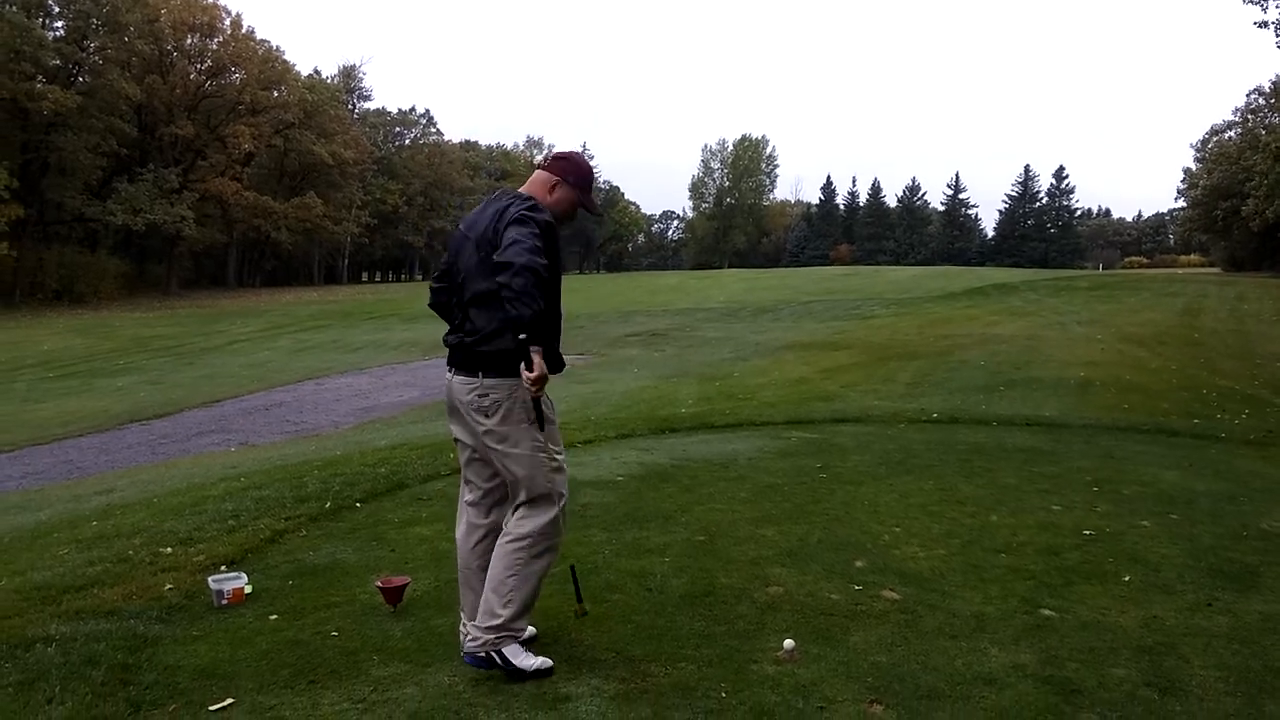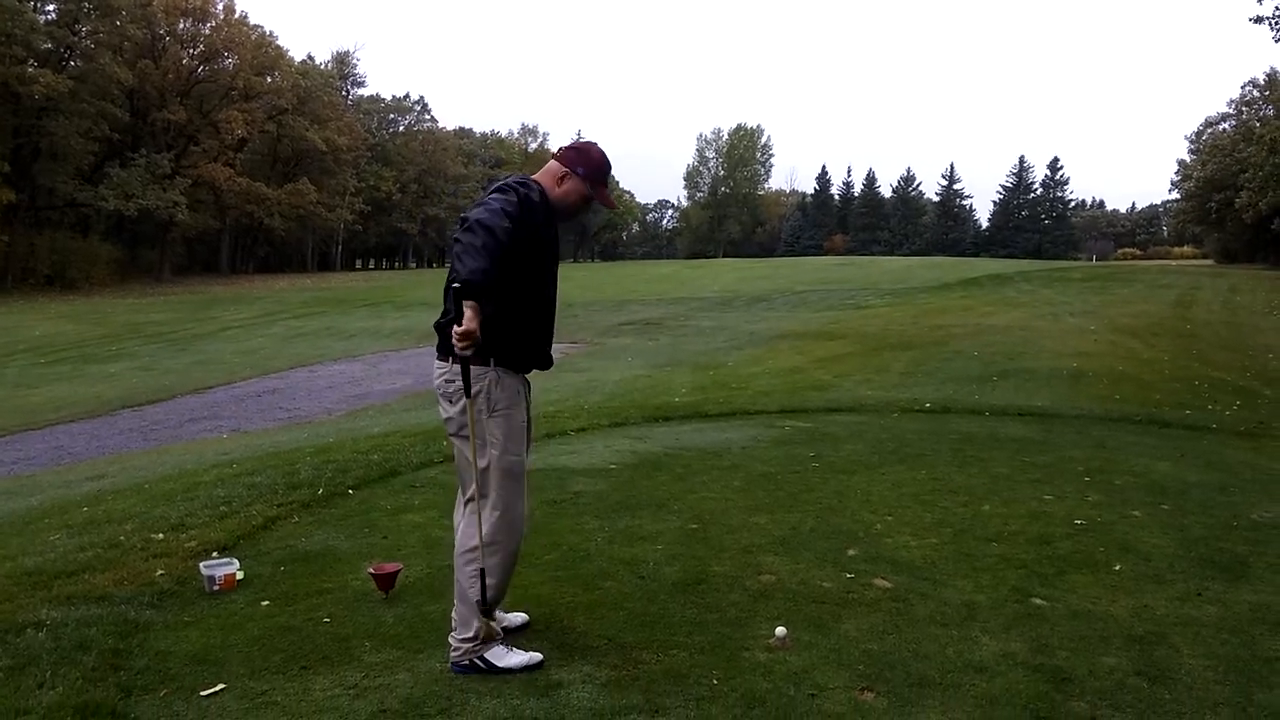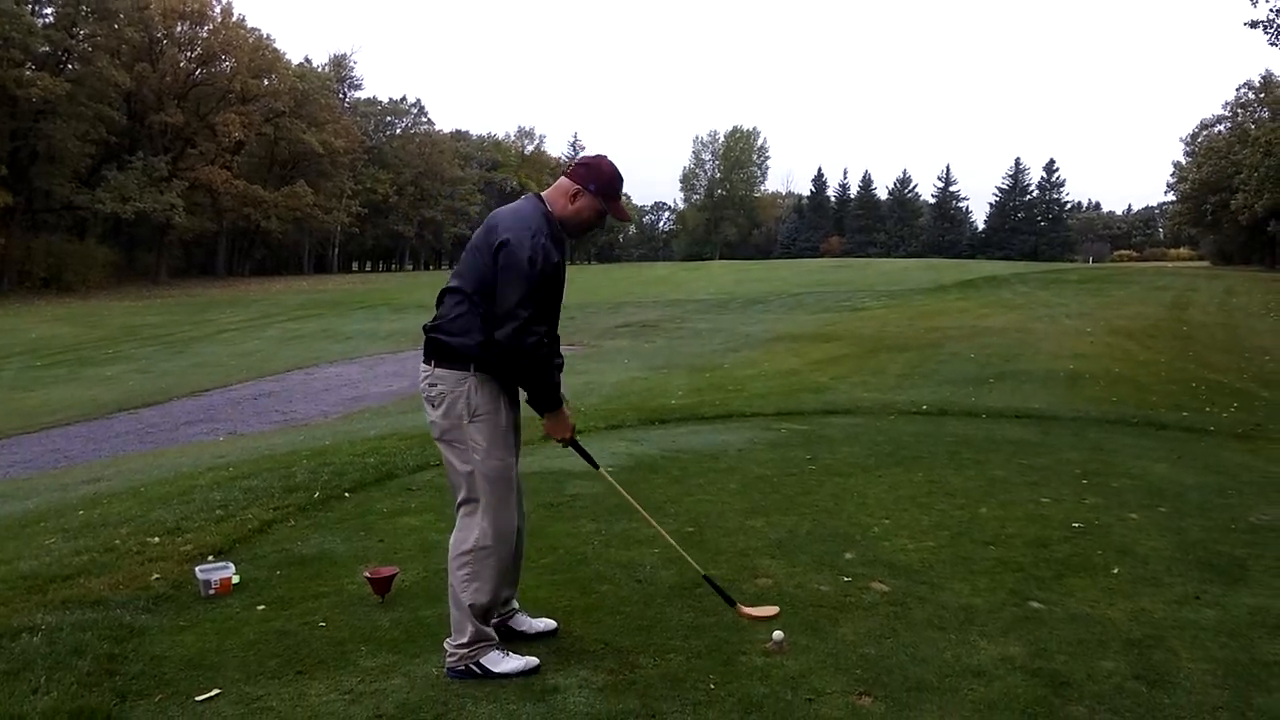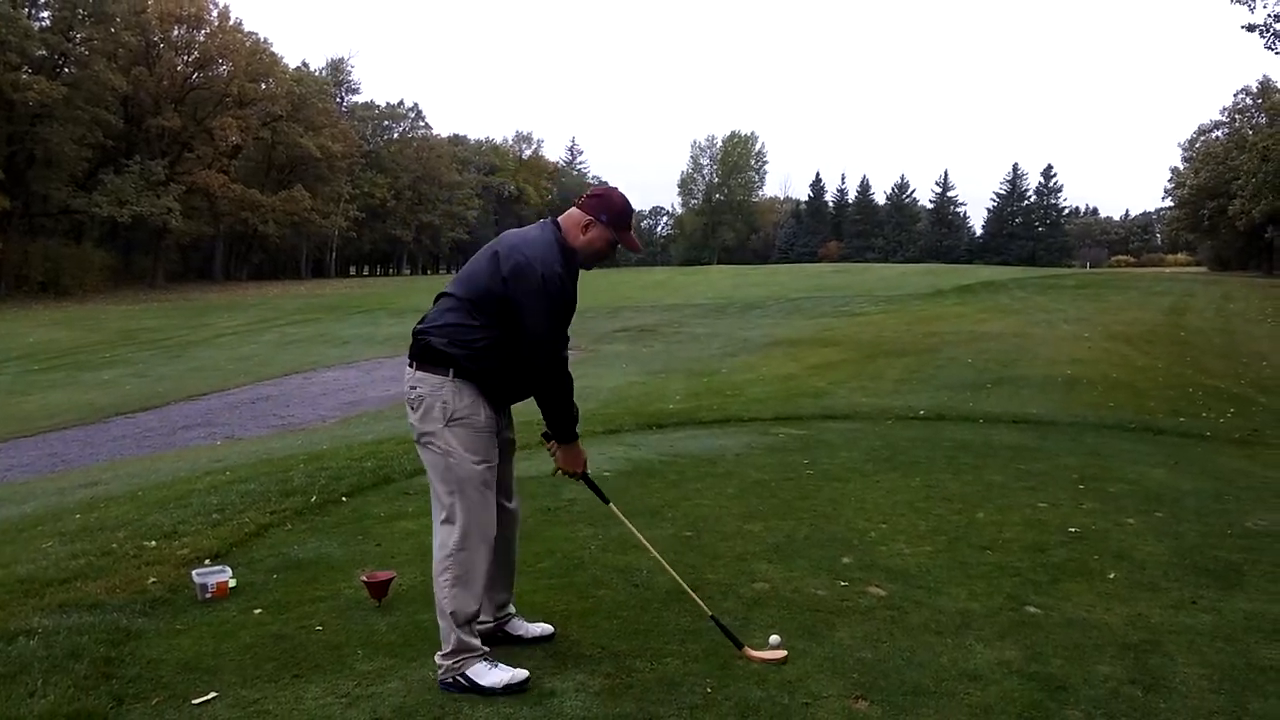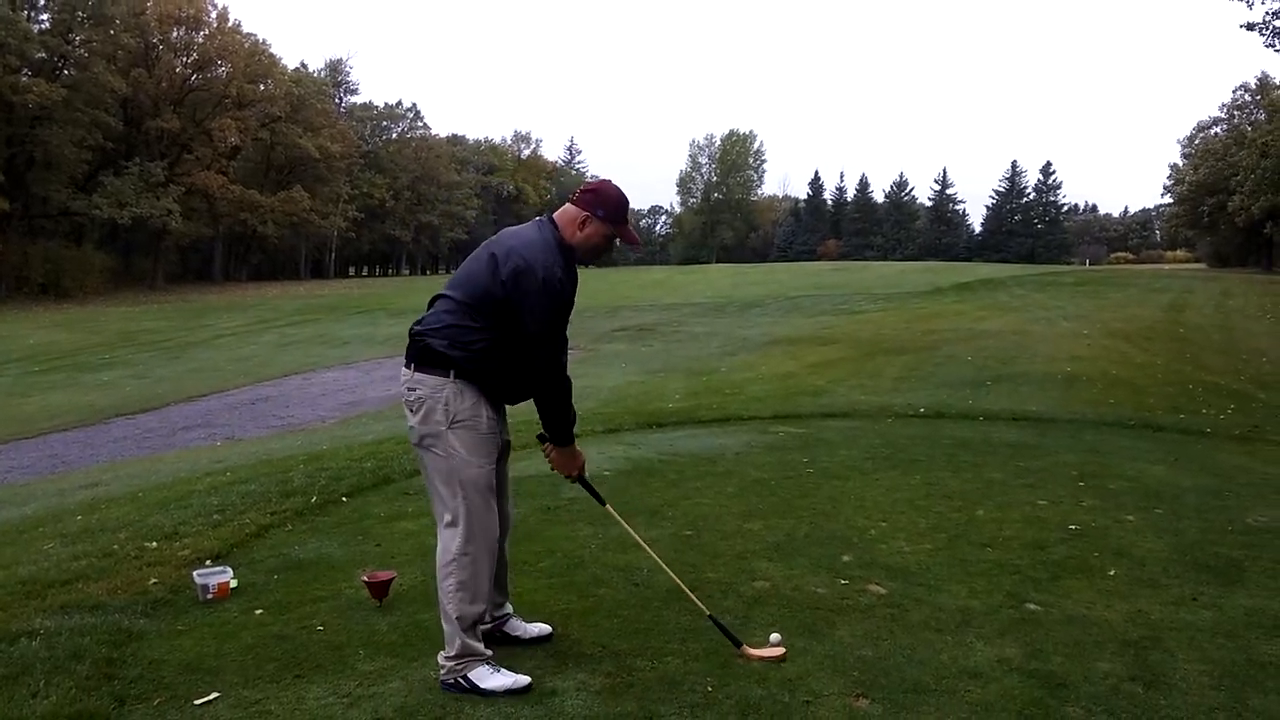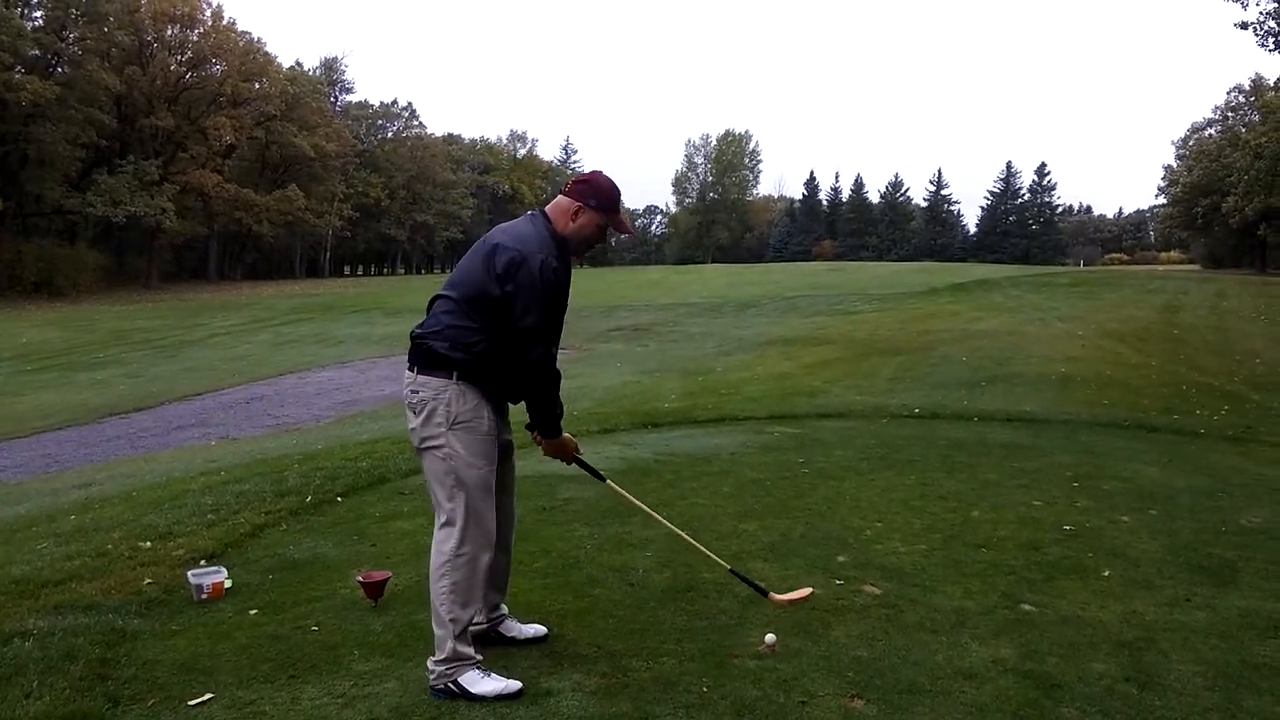
dt=0.5s
person 1, frame 1
left shoulder: (483, 216)
right shoulder: (530, 216)
left elbow: (441, 291)
right elbow: (519, 273)
right wrist: (534, 347)
left hip: (467, 376)
right hip: (501, 381)
left knee: (481, 503)
right knee: (538, 502)
left ankle: (479, 626)
right ankle: (494, 636)
person 1, frame 2
left shoulder: (526, 208)
right shoulder: (521, 196)
right elbow: (477, 233)
right wrist: (471, 302)
left hip: (490, 367)
right hip: (485, 372)
left knee: (483, 498)
right knee: (497, 506)
left ankle: (475, 612)
right ankle: (472, 644)
person 1, frame 3
left shoulder: (534, 226)
right shoulder: (528, 234)
left elbow: (533, 323)
right elbow: (520, 328)
left wrist: (546, 394)
right wrist: (550, 404)
left hip: (484, 377)
right hip: (464, 380)
left knee: (505, 503)
right knee: (484, 508)
left ankle: (498, 612)
right ankle: (468, 649)
person 1, frame 4
left shoulder: (544, 251)
right shoulder: (539, 262)
left elbow: (543, 355)
right elbow: (545, 360)
left wrist: (559, 428)
right wrist: (566, 438)
left hip: (477, 383)
right hip: (447, 384)
left knee: (498, 508)
right knee: (467, 516)
left ankle: (493, 616)
right ankle: (460, 658)
person 1, frame 5
left shoulder: (537, 247)
right shoulder: (539, 264)
left elbow: (539, 356)
right elbow: (544, 362)
left wrist: (556, 432)
right wrist: (563, 440)
left hip: (471, 386)
right hip: (447, 387)
left knee: (491, 514)
right knee: (467, 522)
left ankle: (492, 616)
right ankle: (462, 661)
person 1, frame 6
left shoulder: (532, 243)
right shoulder: (533, 257)
left elbow: (530, 349)
right elbow: (532, 356)
left wrist: (543, 421)
right wrist: (550, 430)
left hip: (474, 386)
right hip: (449, 388)
left knee: (495, 511)
right knee: (465, 519)
left ankle: (486, 616)
right ankle: (452, 665)
